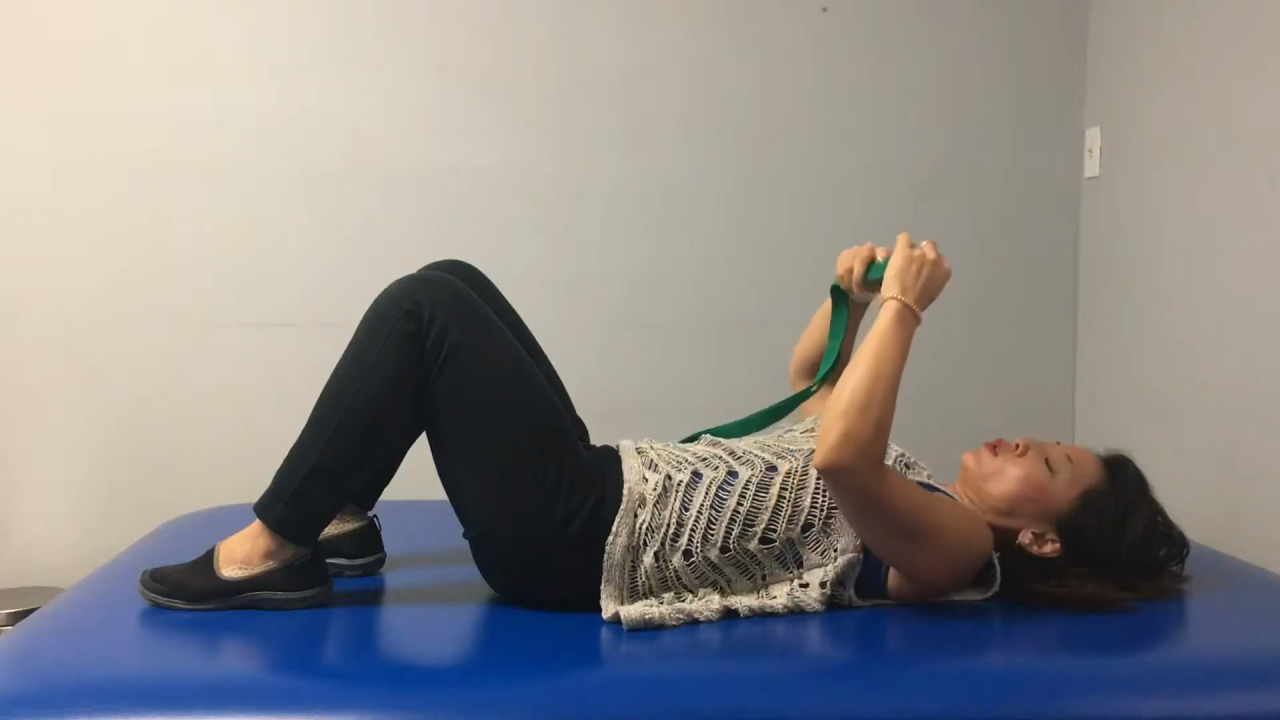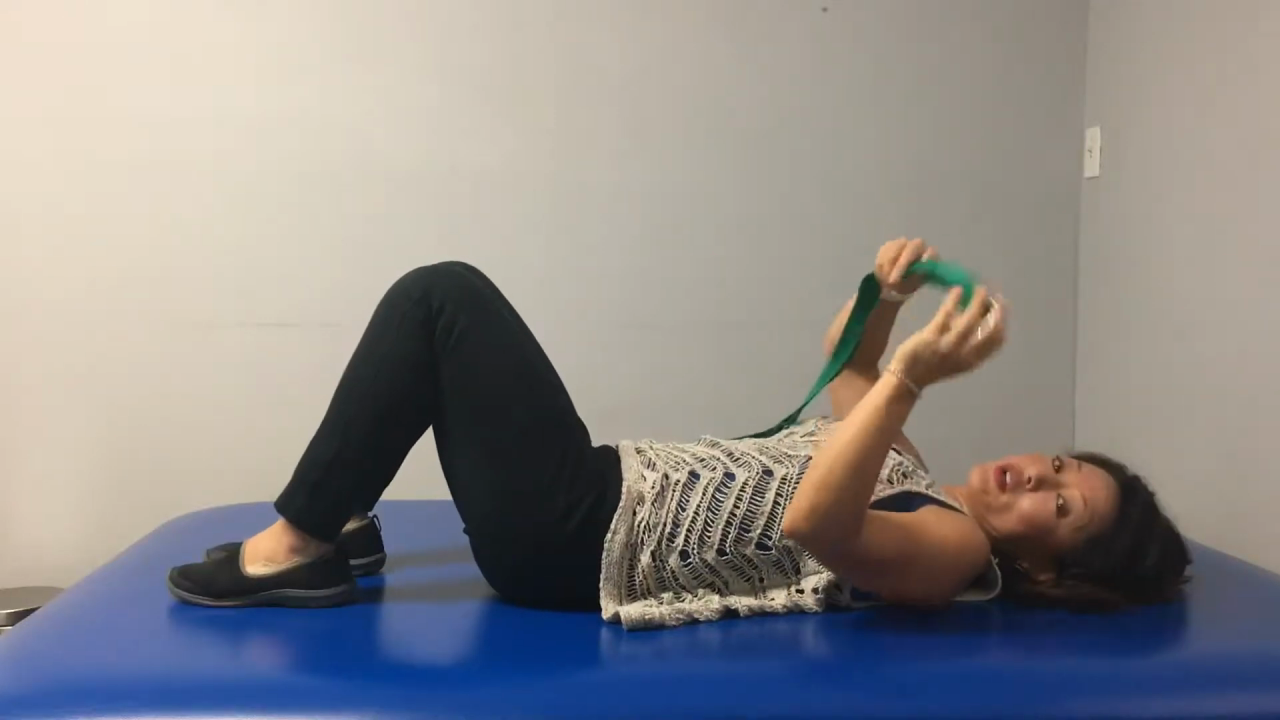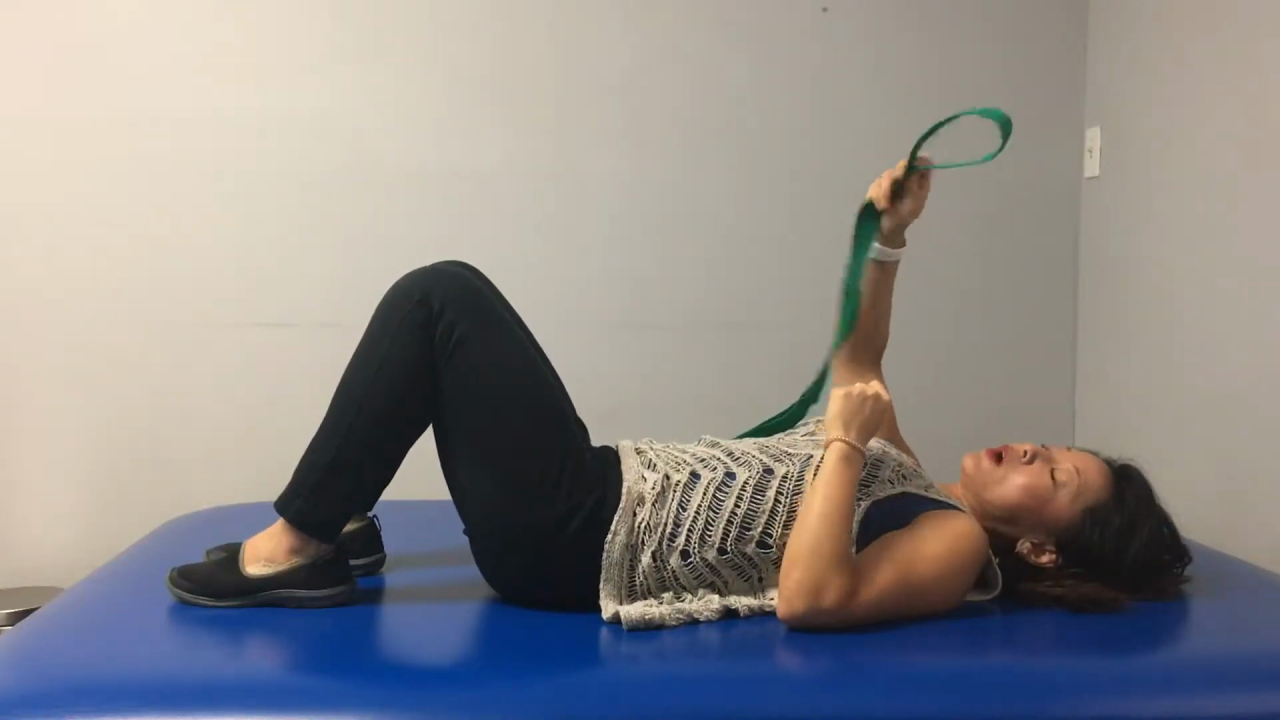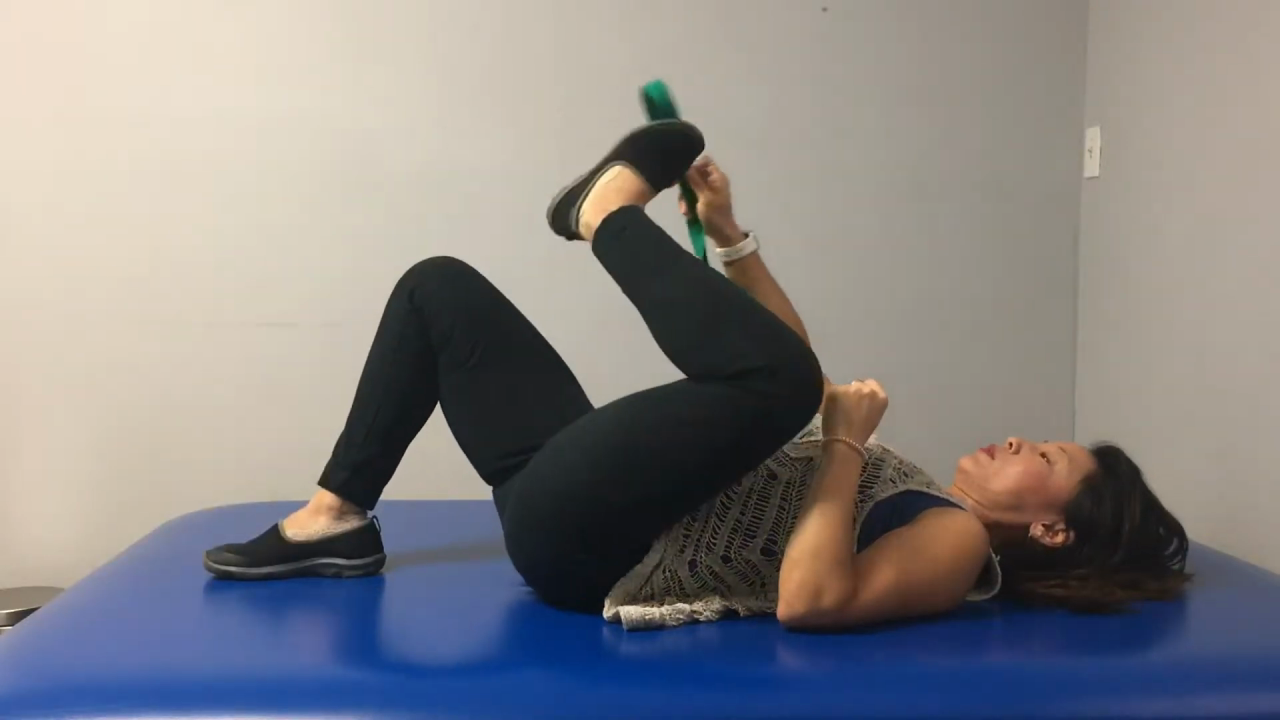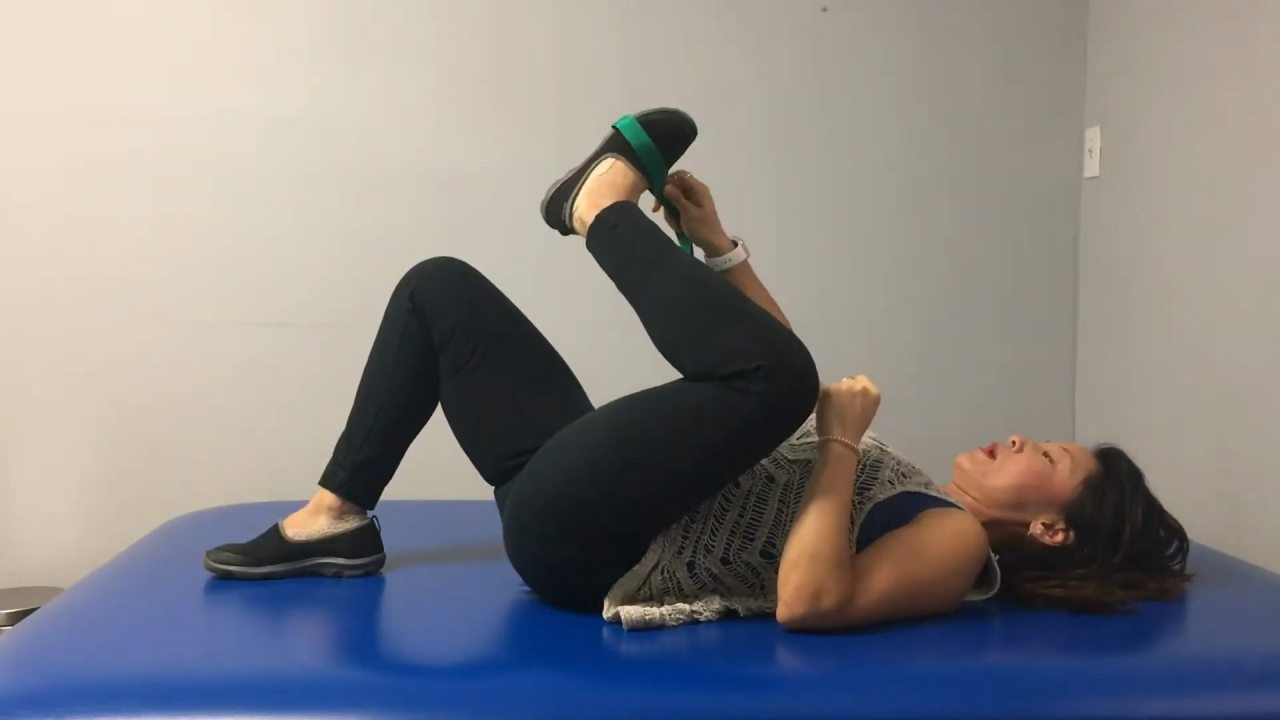
dt=1s
person 1, frame 1
left shoulder: (951, 547)
right shoulder: (926, 493)
left elbow: (838, 454)
right elbow: (810, 377)
left wrist: (903, 311)
right wrist: (849, 293)
left hip: (578, 544)
right hip: (604, 489)
left knee: (424, 310)
right knee: (451, 283)
left ankle: (273, 549)
right ankle: (337, 523)
person 1, frame 2
left shoulder: (955, 549)
right shoulder: (912, 479)
left elbow: (809, 522)
right elbow: (843, 367)
left wrist: (915, 374)
right wrist: (888, 294)
left hip: (573, 543)
right hip: (604, 489)
left knee: (441, 298)
right knee: (448, 294)
left ankle: (299, 544)
right ankle: (335, 526)
person 1, frame 3
left shoulder: (955, 546)
right shoulder: (908, 483)
left elbow: (809, 596)
right elbow: (856, 358)
left wrist: (844, 444)
right wrist: (887, 238)
left hip: (572, 546)
right hip: (603, 491)
left knee: (443, 296)
right knee: (443, 298)
left ankle: (297, 547)
right ankle: (335, 526)
person 1, frame 4
left shoulder: (957, 543)
right shoulder: (910, 489)
left elbow: (807, 602)
right elbow: (800, 366)
left wrist: (847, 445)
right wrist: (728, 234)
left hip: (577, 542)
right hip: (565, 495)
left knee: (780, 379)
right knee: (438, 287)
left ankle: (610, 216)
right ankle: (337, 517)
person 1, frame 5
left shoulder: (957, 544)
right shoulder: (916, 492)
left elbow: (807, 602)
right elbow: (797, 387)
left wrist: (838, 443)
right wrist: (714, 246)
left hip: (573, 541)
right hip: (565, 497)
left knee: (774, 376)
right knee: (440, 287)
left ankle: (602, 211)
right ankle: (335, 519)
